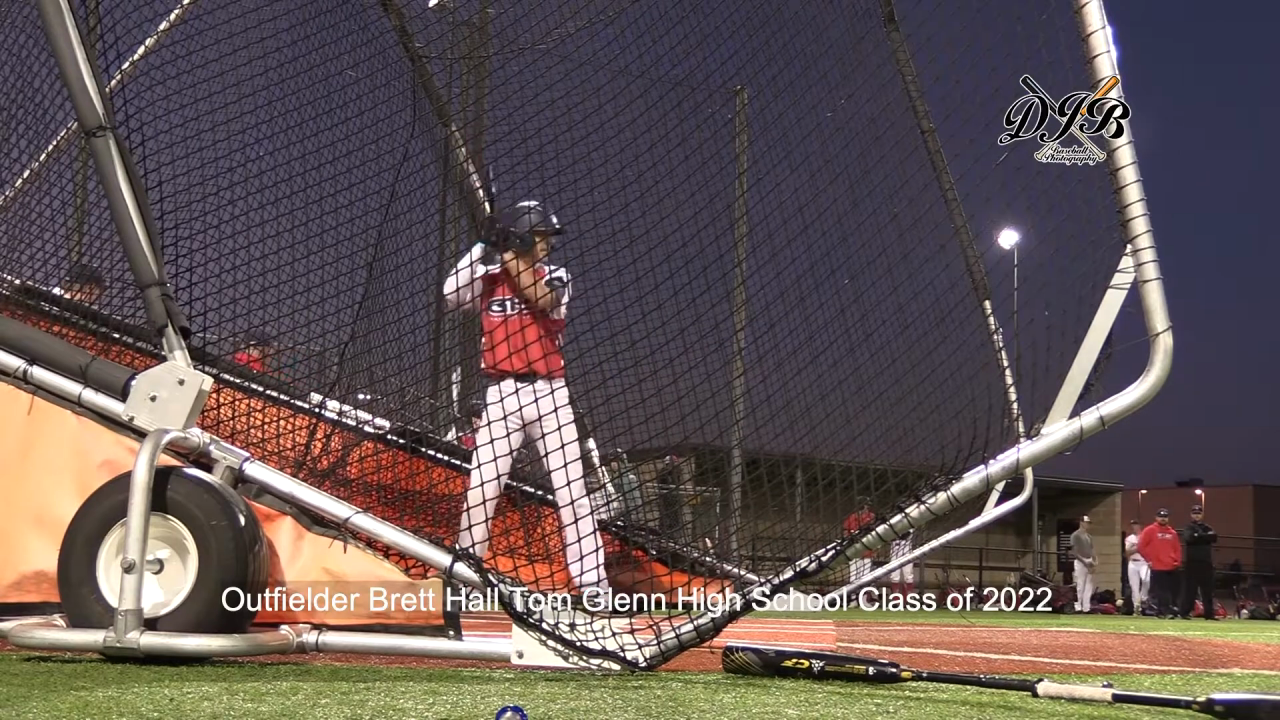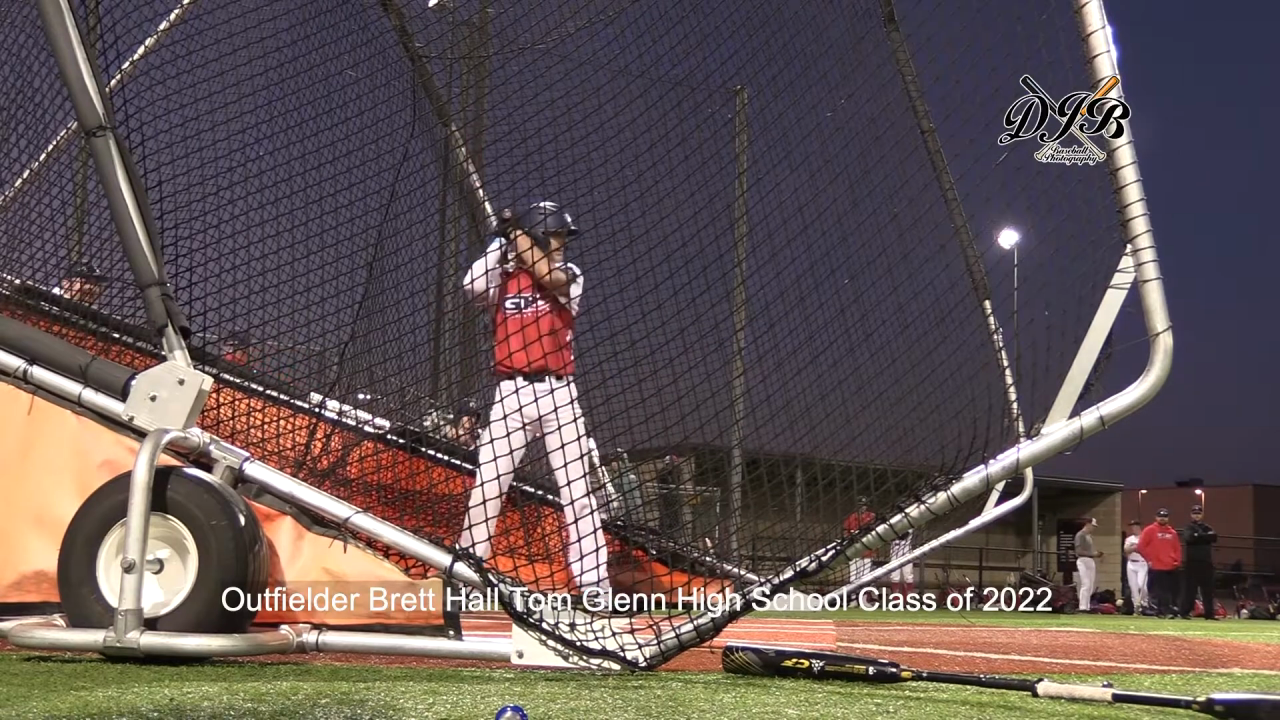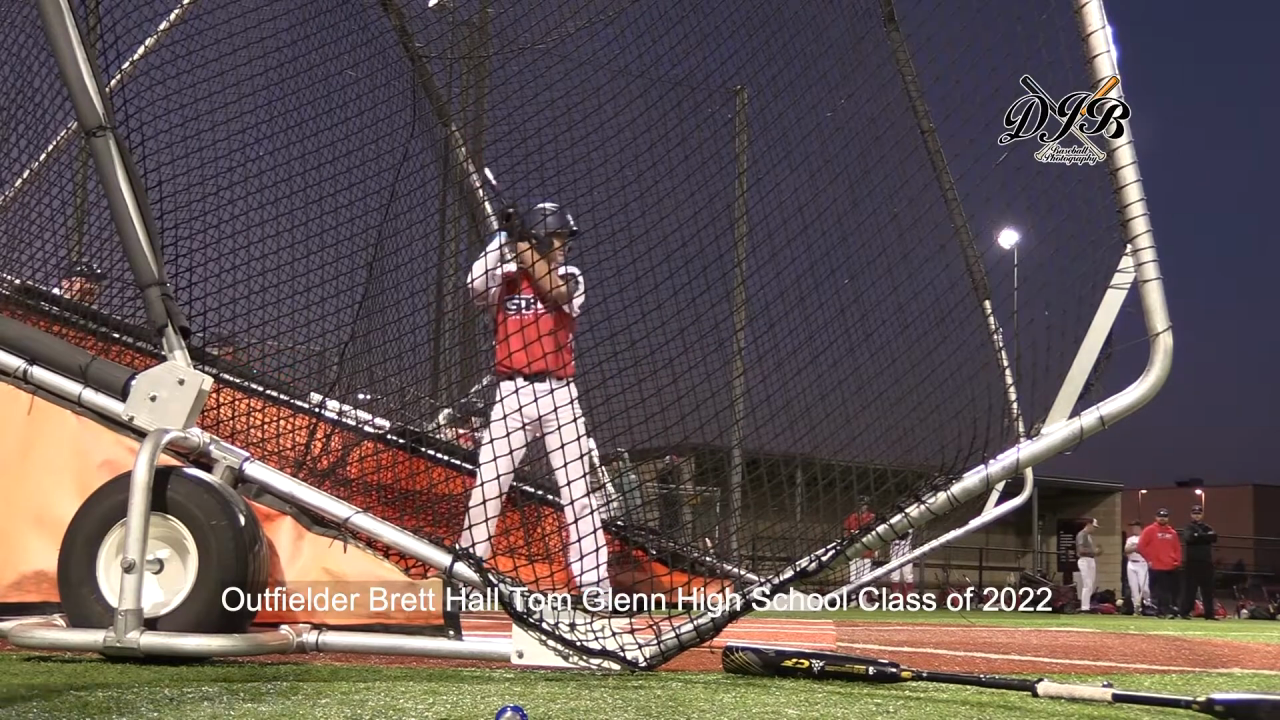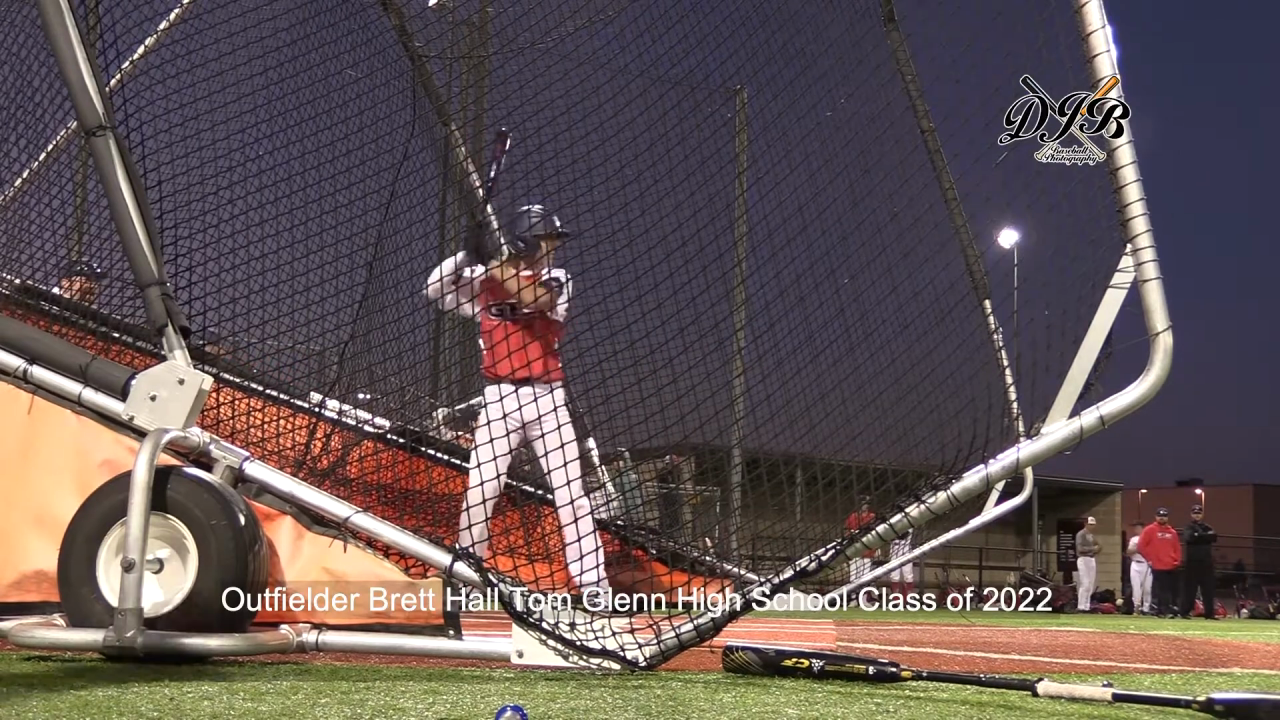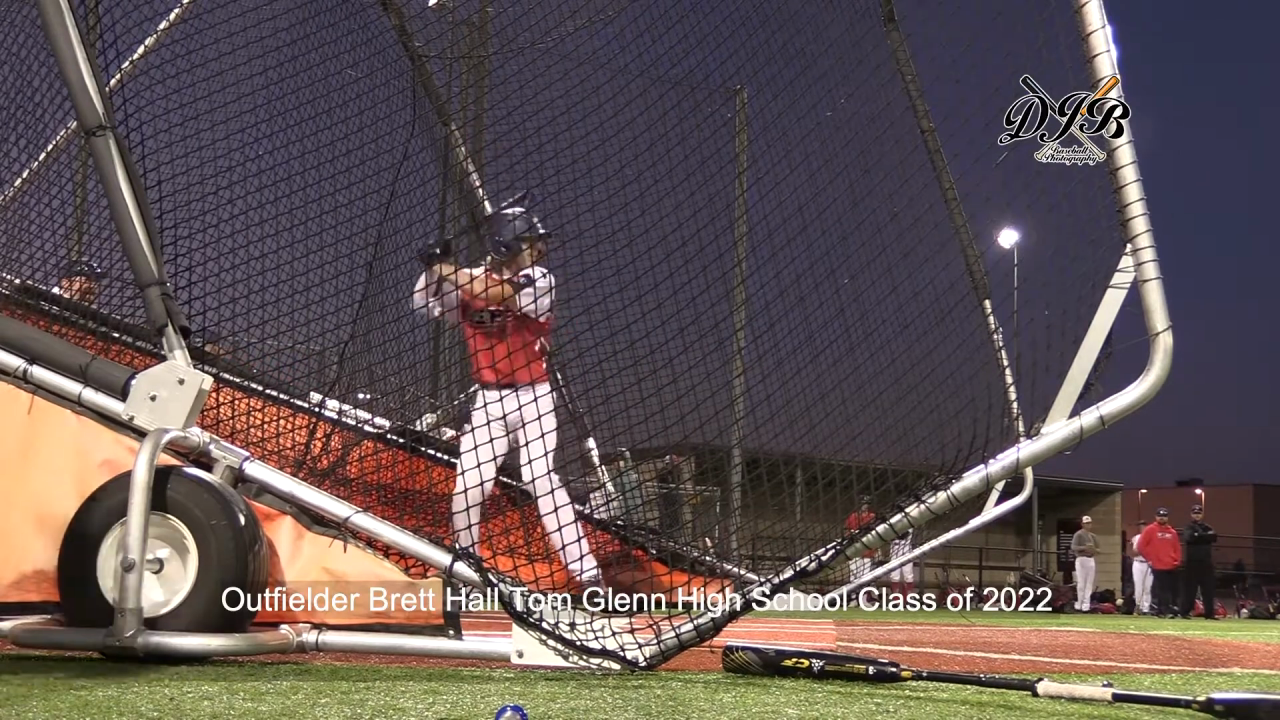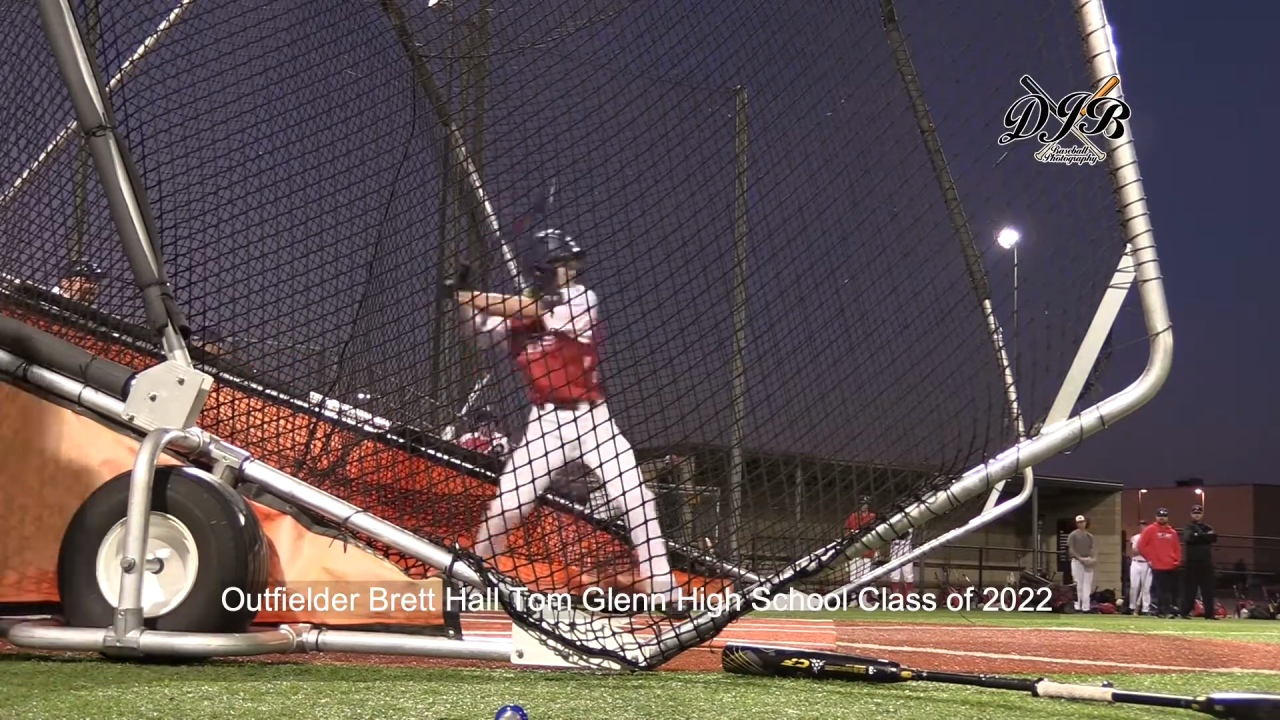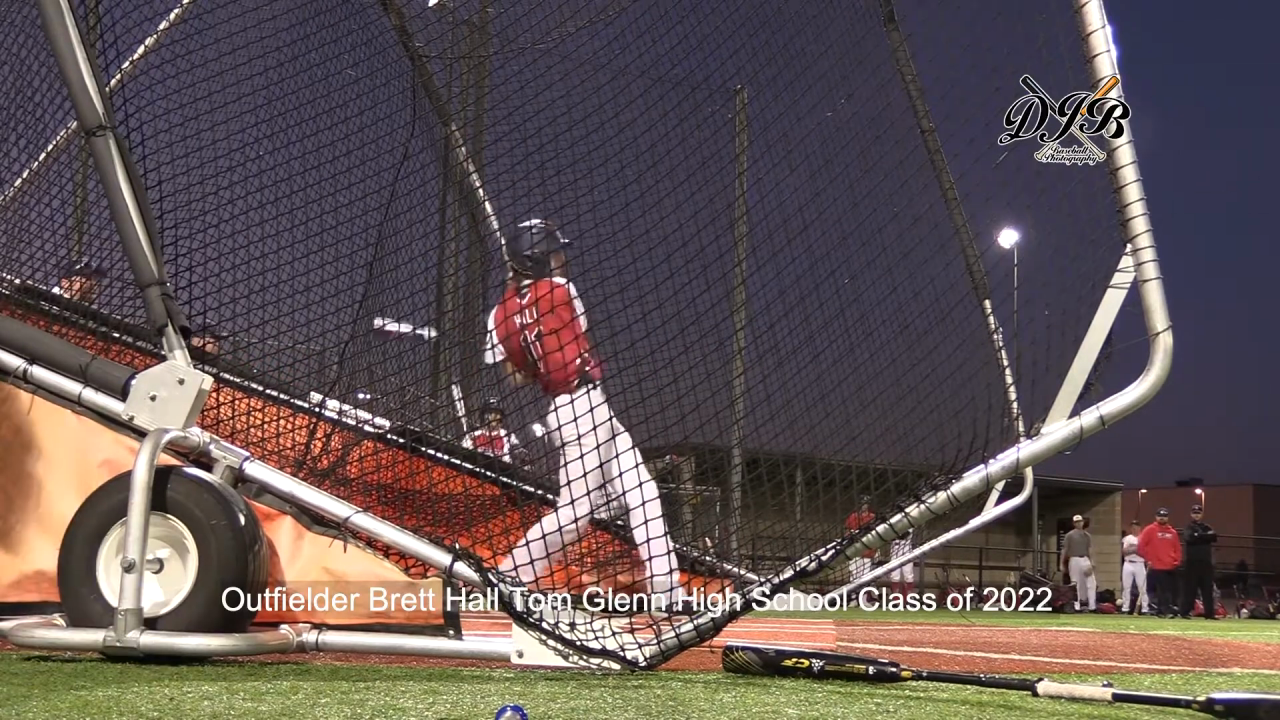
dt=0.4s
person 1, frame 1
left shoulder: (555, 276)
right shoulder: (487, 277)
left elbow: (541, 299)
right elbow: (451, 294)
left wrist: (506, 253)
right wrist: (483, 246)
left hip: (549, 393)
right hip: (502, 394)
left knee: (571, 488)
right knee: (481, 487)
left ankle: (592, 581)
person 1, frame 2
left shoulder: (569, 275)
right shoulder: (503, 277)
left elbow: (549, 278)
right elbow: (473, 286)
left wrist: (518, 233)
right wrist: (502, 240)
left hip: (558, 393)
right hip: (511, 393)
left knee: (576, 488)
right knee: (487, 485)
left ankle: (594, 580)
person 1, frame 3
left shoulder: (570, 277)
right shoulder: (505, 276)
left elbow: (555, 291)
right elbow: (477, 285)
left wrist: (522, 242)
right wrist: (503, 237)
left hip: (558, 393)
right hip: (512, 393)
left knee: (577, 489)
right knee: (488, 486)
left ankle: (594, 581)
person 1, frame 4
left shoulder: (558, 280)
right shoulder: (484, 281)
left elbow: (534, 300)
right elbow: (436, 291)
left wrist: (492, 265)
right wrist: (468, 253)
left hip: (546, 397)
right hip: (500, 397)
left knee: (570, 490)
right knee: (480, 489)
left ankle: (592, 582)
person 1, frame 5
left shoulder: (540, 280)
right shoulder: (471, 280)
left elbow: (494, 294)
right elbow: (422, 304)
left wrist: (444, 269)
right wrist: (435, 269)
left hip: (533, 397)
right hip: (489, 401)
left knee: (541, 480)
right knee: (468, 488)
left ankle: (586, 572)
person 1, frame 6
left shoulder: (581, 298)
right shoulder: (518, 308)
left elbow: (528, 309)
right elbow: (484, 335)
left wrist: (470, 297)
right wrist: (466, 297)
left hip: (590, 417)
right hip: (547, 420)
left knee: (633, 495)
right knee: (509, 503)
left ankle: (661, 586)
person 1, frame 7
left shoulder: (501, 311)
right shoulder: (560, 289)
left elbow: (516, 375)
left hip: (590, 406)
right hip: (583, 406)
left knee: (641, 490)
right knee: (576, 509)
left ankle: (665, 589)
right ankle: (510, 578)
